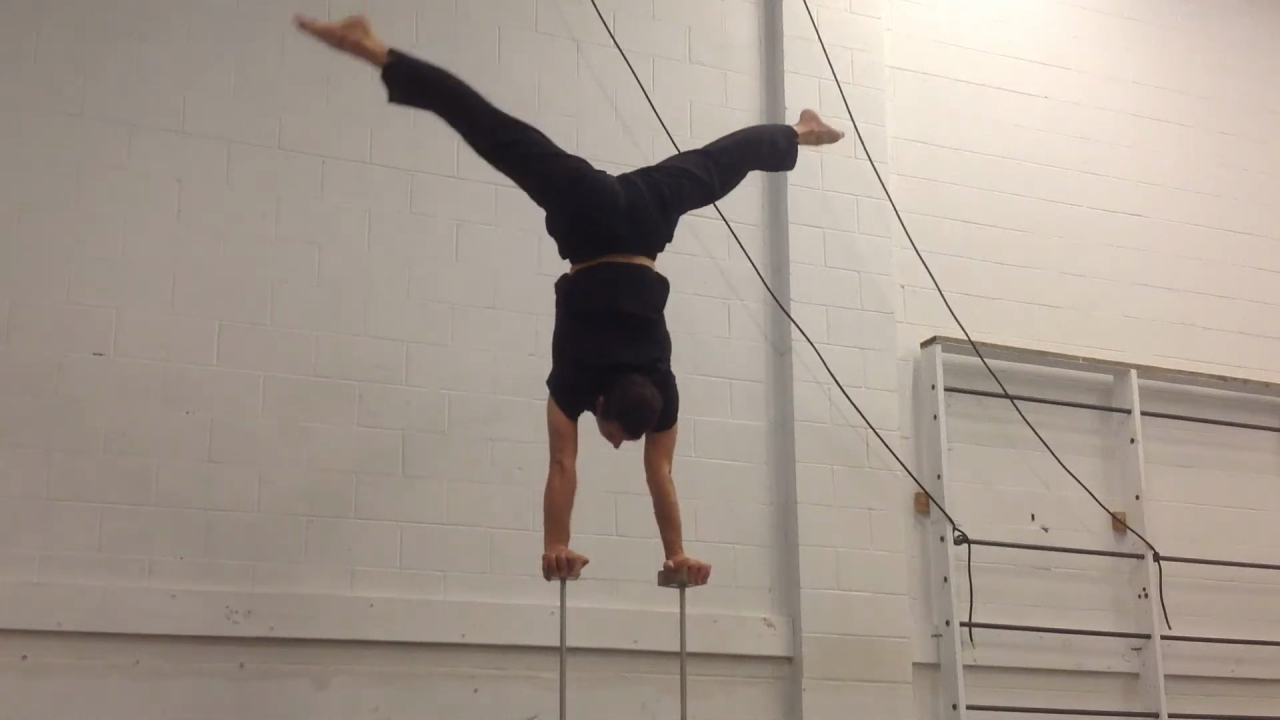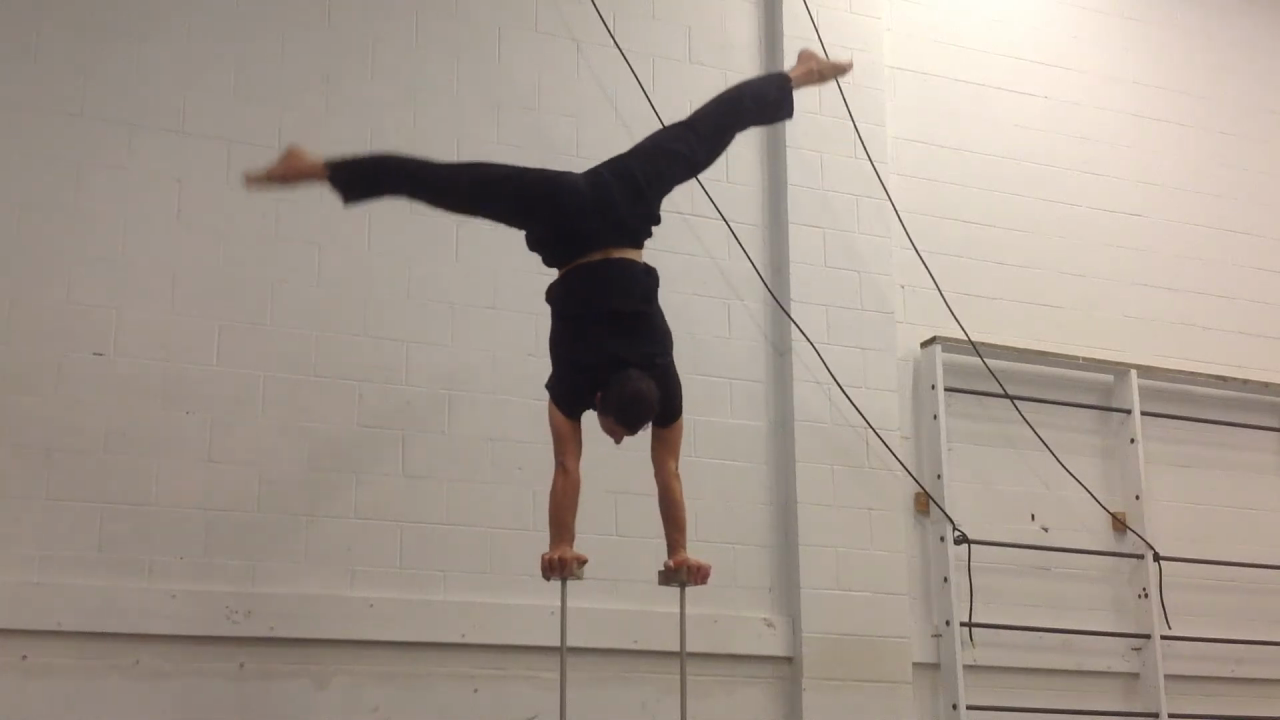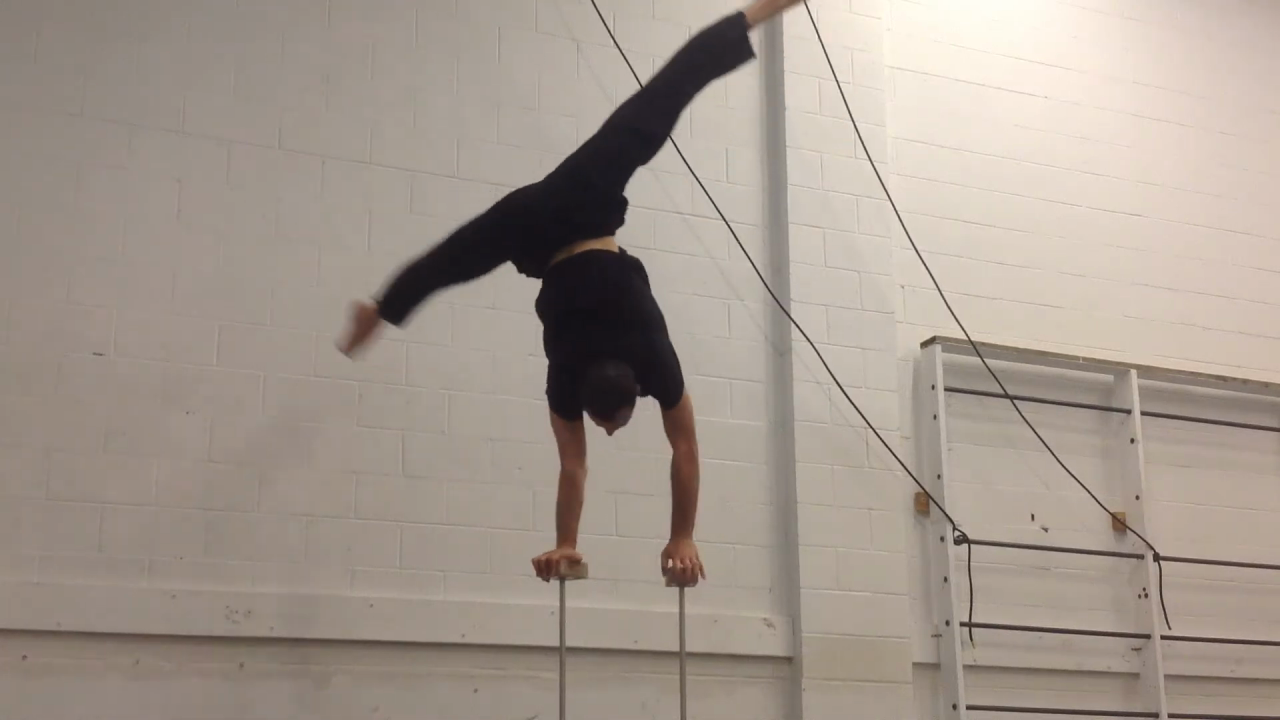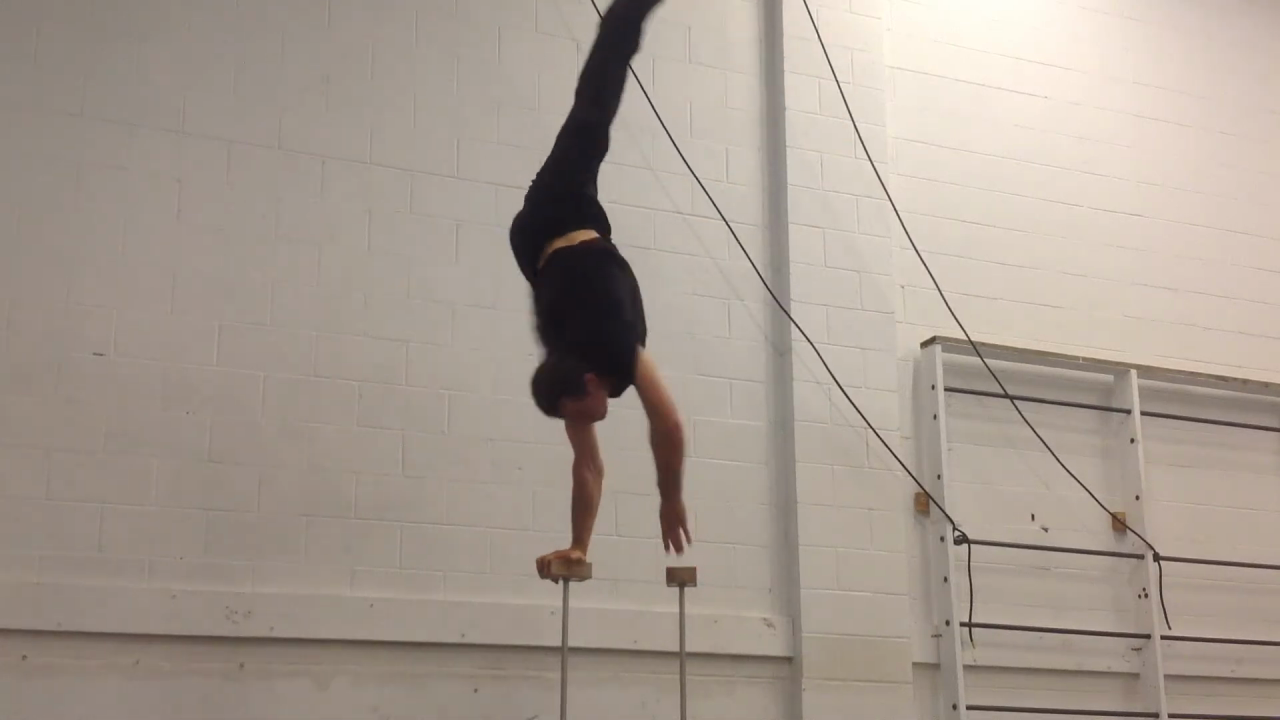
dt=0.4s
person 1, frame 1
left shoulder: (660, 387)
right shoulder: (573, 384)
left elbow: (659, 474)
right elbow: (562, 466)
left wrist: (677, 551)
right wrist: (556, 543)
left hip: (643, 215)
right hip: (593, 213)
left knee: (719, 166)
right knee: (499, 135)
left ankle: (798, 134)
right ankle: (377, 52)
person 1, frame 2
left shoulder: (662, 383)
right shoulder: (573, 384)
left elbow: (667, 473)
right elbow: (567, 469)
left wrist: (680, 552)
right wrist: (562, 546)
left hip: (619, 206)
right hip: (573, 217)
left knee: (699, 136)
right knee: (436, 185)
left ankle: (793, 77)
right ankle: (319, 169)
person 1, frame 3
left shoulder: (641, 364)
right shoulder: (566, 382)
left elbow: (685, 453)
right elbow: (573, 466)
left wrist: (683, 537)
right wrist: (565, 544)
left hip: (580, 205)
right hip: (534, 223)
left knee: (653, 111)
right knee: (449, 268)
right ankle: (378, 311)
person 1, frame 4
left shoulder: (594, 359)
right shoulder: (569, 372)
left elbow: (669, 425)
right wrist: (578, 547)
left hip: (566, 227)
right hip: (549, 239)
left knee: (591, 114)
